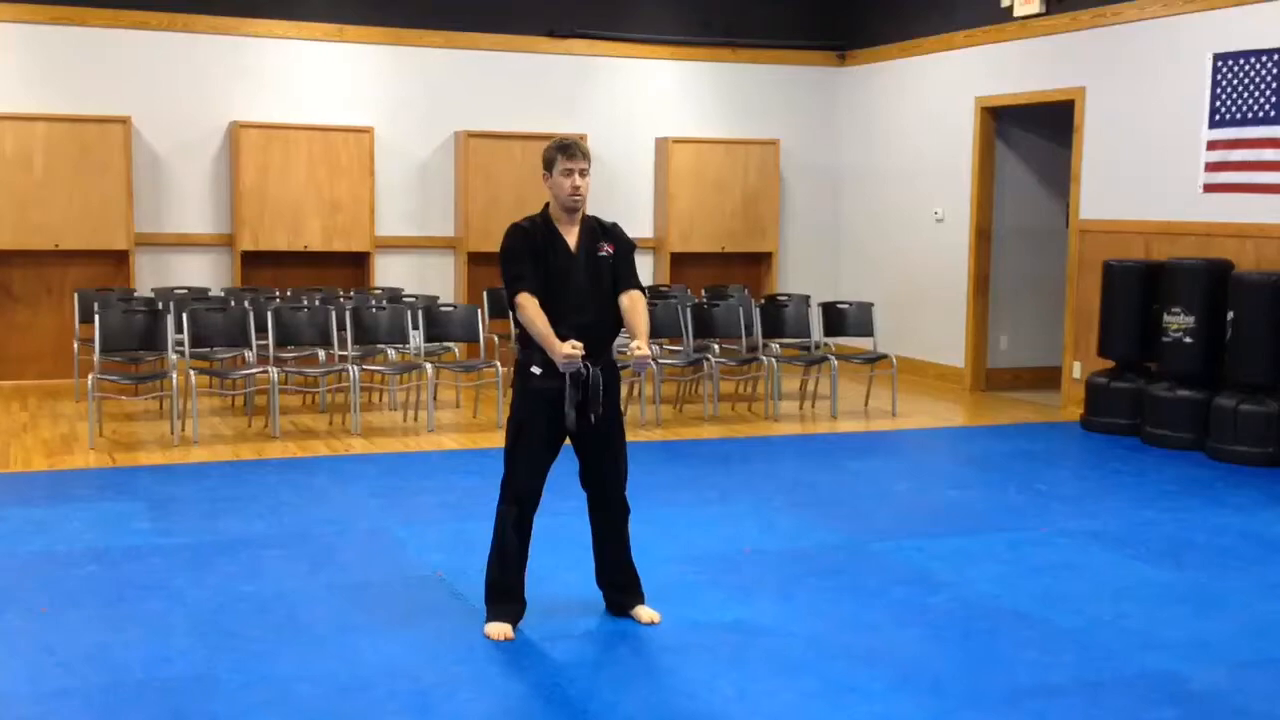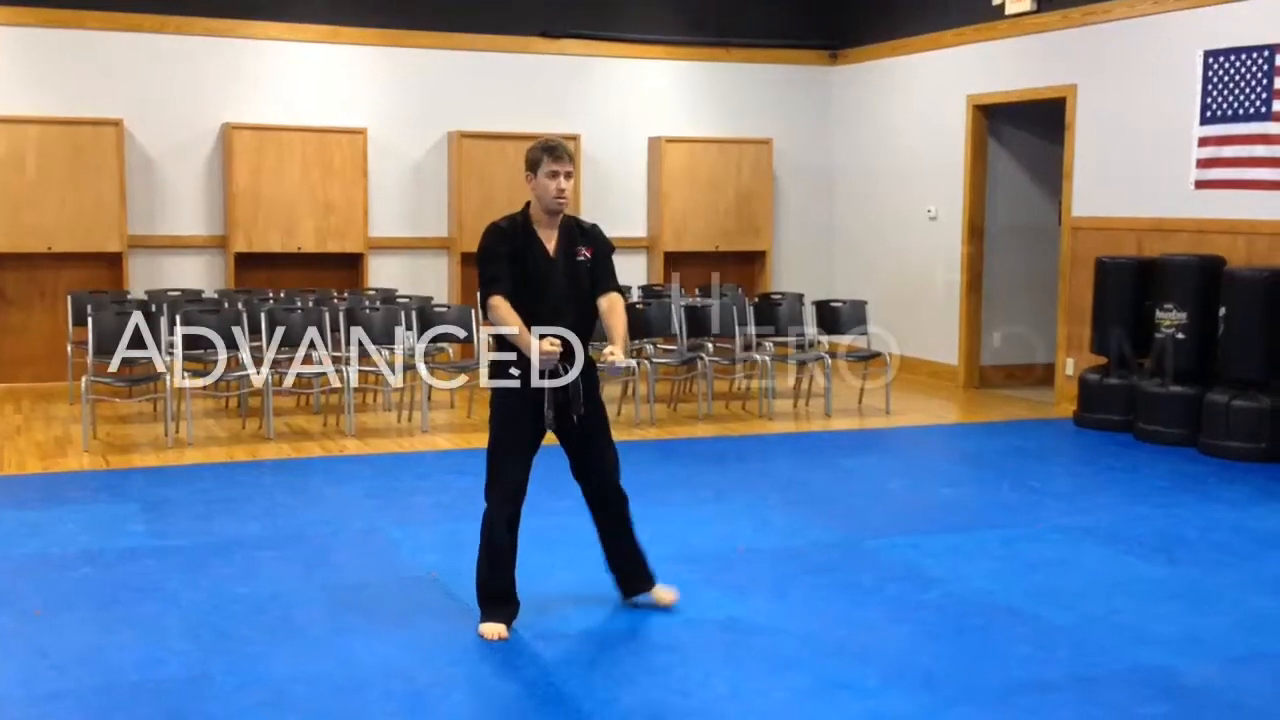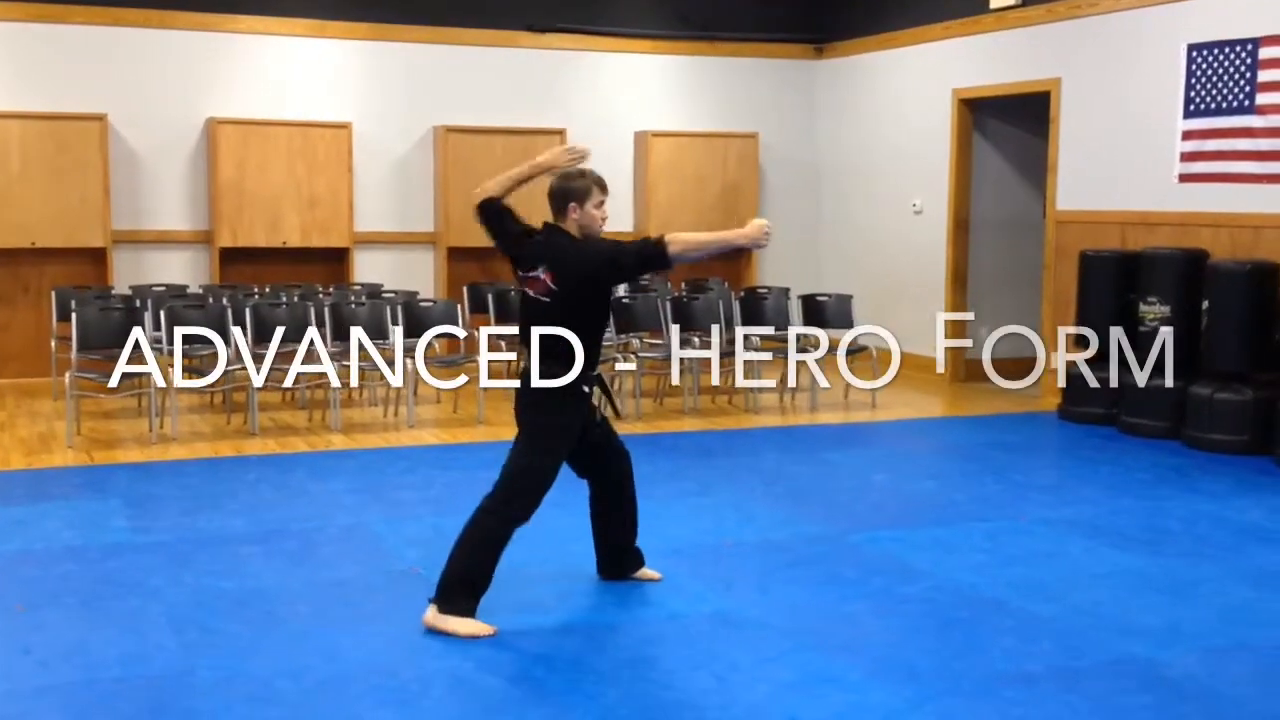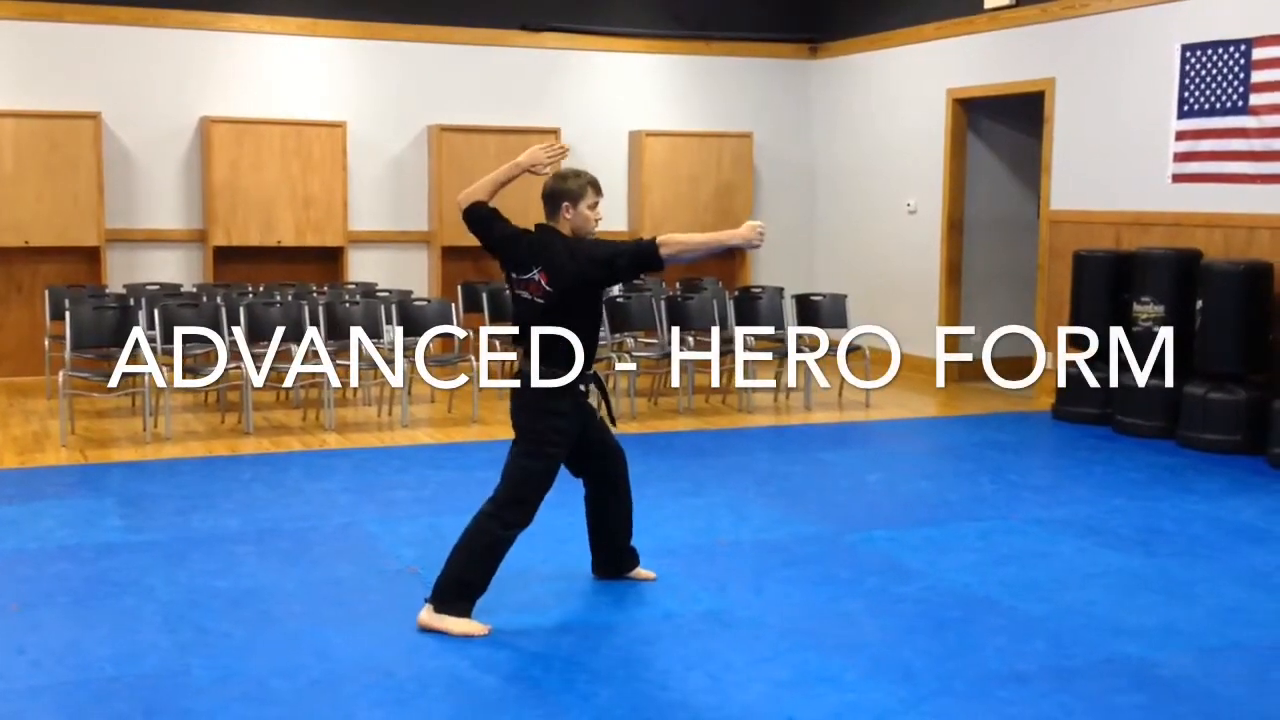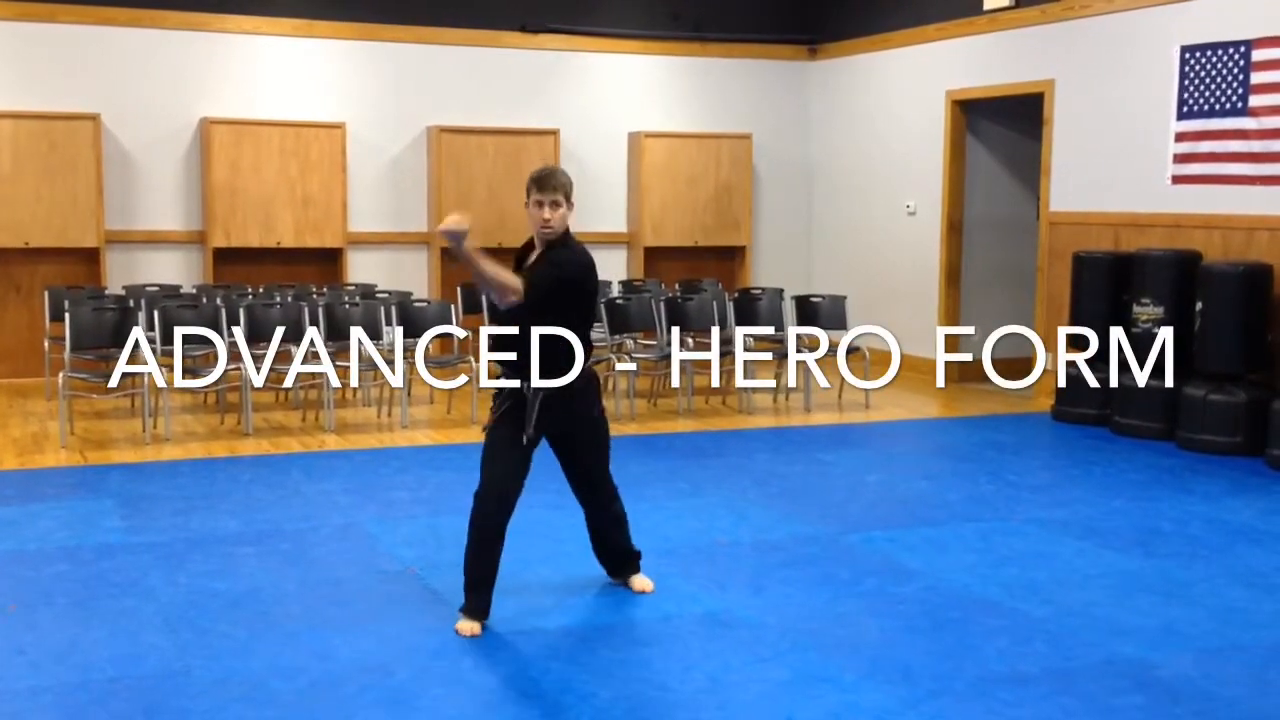
dt=0.7s
person 1, frame 1
left shoulder: (611, 237)
right shoulder: (523, 236)
left elbow: (630, 293)
right elbow: (525, 301)
left wrist: (640, 339)
right wrist: (555, 348)
left hip: (600, 379)
right hip: (541, 380)
left knee: (609, 491)
right knee: (519, 494)
left ankle: (623, 595)
right ankle: (503, 606)
person 1, frame 2
left shoulder: (590, 238)
right shoulder: (502, 236)
left elbow: (608, 297)
right elbow: (496, 302)
left wrist: (617, 345)
right wrist: (531, 345)
left hip: (577, 376)
right hip: (519, 378)
left knee: (605, 482)
right knee: (505, 495)
left ankle: (637, 581)
right ankle: (496, 607)
person 1, frame 3
left shoulder: (529, 244)
right shoulder: (588, 258)
left elbow: (485, 199)
right elbow: (668, 251)
left wrist: (538, 166)
right wrist: (741, 237)
left hip: (558, 389)
right hip: (553, 395)
left knee: (612, 466)
right knee: (513, 496)
left ankle: (619, 562)
right ankle: (447, 605)
person 1, frame 4
left shoulder: (518, 247)
right shoulder: (582, 258)
left elbow: (470, 203)
right elbow: (660, 249)
left wrist: (520, 165)
right wrist: (731, 235)
left hip: (558, 391)
right hip: (549, 396)
left knee: (608, 466)
right knee: (514, 501)
left ankle: (615, 562)
right ankle: (443, 606)
person 1, frame 5
left shoulder: (571, 259)
right shoulder: (529, 252)
left elbow: (514, 292)
left wrist: (462, 246)
left hip: (572, 394)
right hip: (518, 393)
left knee: (596, 488)
right knee: (493, 498)
left ankle: (624, 566)
right ankle: (474, 606)
